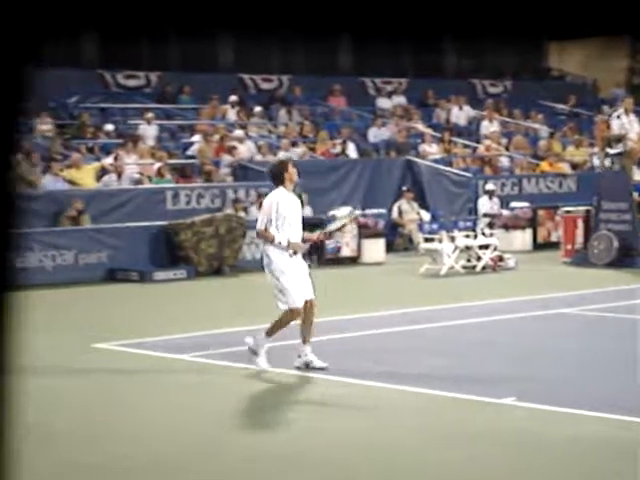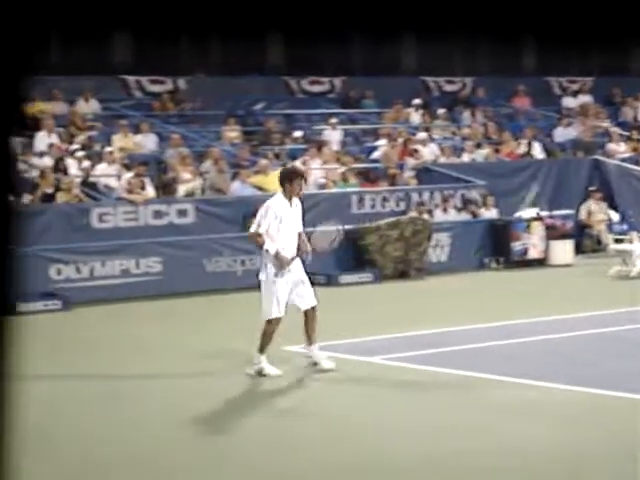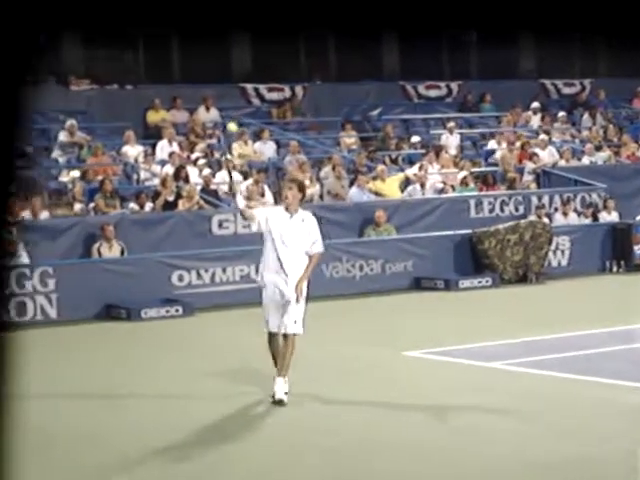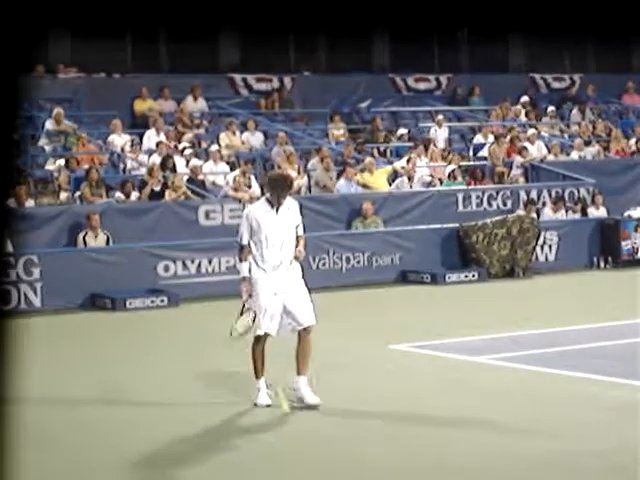
dt=1s
person 1, frame 1
left shoulder: (293, 200)
right shoulder: (274, 199)
right elbow: (261, 232)
left wrist: (309, 237)
right wrist: (288, 244)
left hip: (294, 260)
right hip: (279, 262)
left knee: (309, 304)
right knee: (295, 309)
left ankle: (306, 354)
right ankle: (259, 343)
person 1, frame 2
left shoulder: (297, 204)
right shoulder: (271, 206)
right elbow: (254, 235)
left wrist: (304, 243)
right wrist: (276, 254)
left hip: (294, 266)
right hip: (276, 270)
left knee: (311, 309)
right knee: (274, 318)
left ankle: (313, 353)
right ankle: (260, 362)
person 1, frame 3
left shoulder: (309, 221)
right shoulder: (271, 214)
left elbow: (315, 254)
right elbow: (250, 216)
left wrist: (303, 279)
left hip: (295, 285)
right hip: (272, 283)
left knee: (290, 334)
right knee: (273, 332)
left ankle: (280, 384)
right ankle: (280, 376)
person 1, frame 4
left shoulder: (293, 207)
right shoulder: (252, 213)
right elbow: (244, 247)
left wrist: (300, 247)
right wrist: (245, 278)
left hip: (292, 278)
right hip: (264, 282)
left knee: (306, 327)
right knee: (262, 334)
left ankle: (301, 385)
right ankle: (261, 387)
